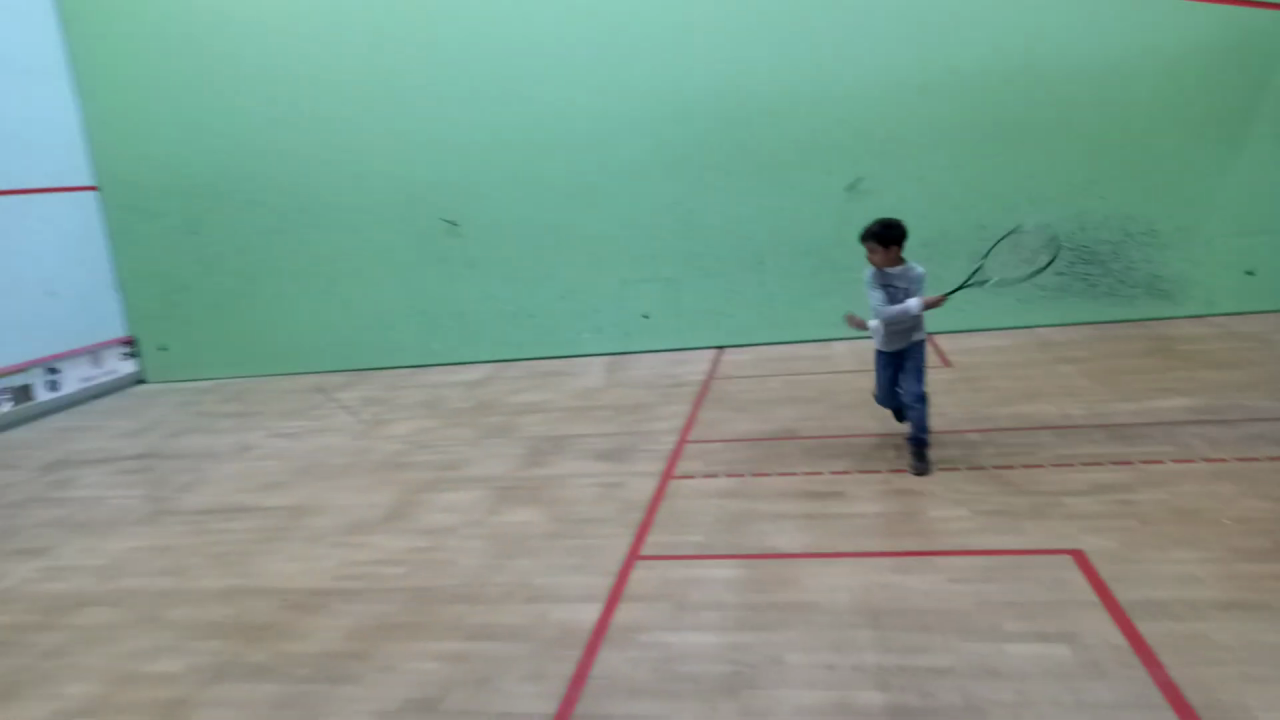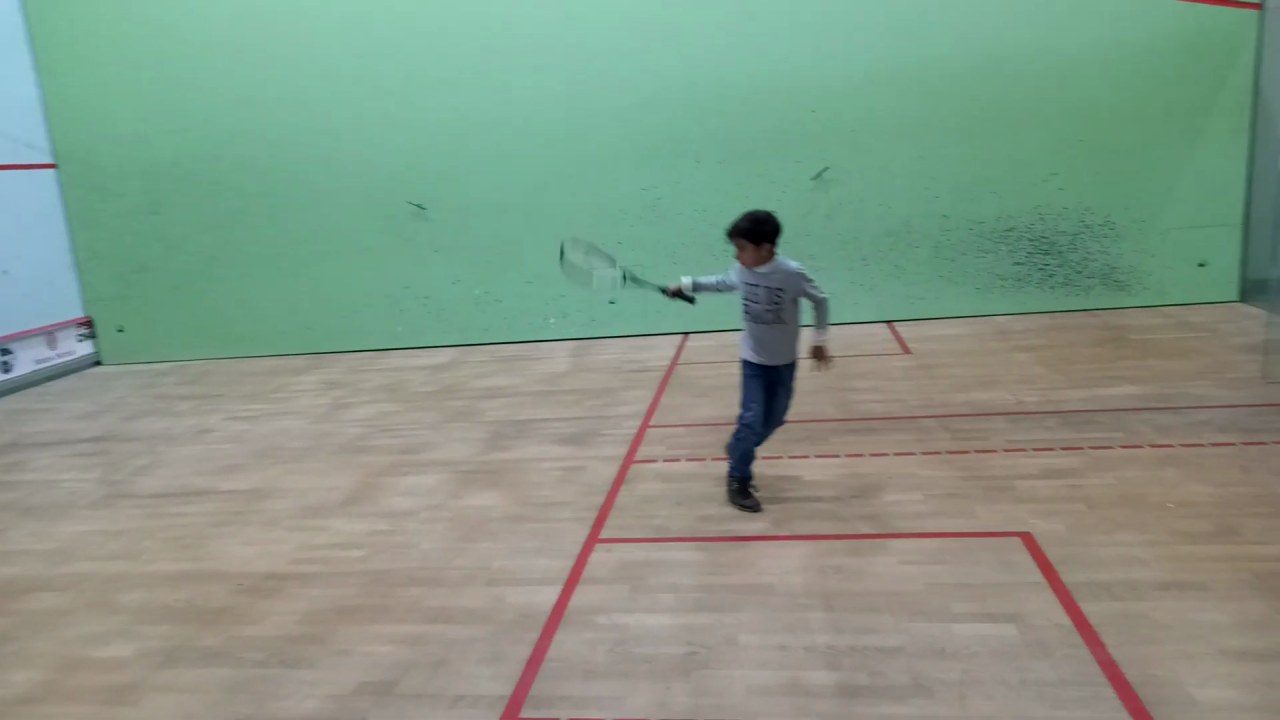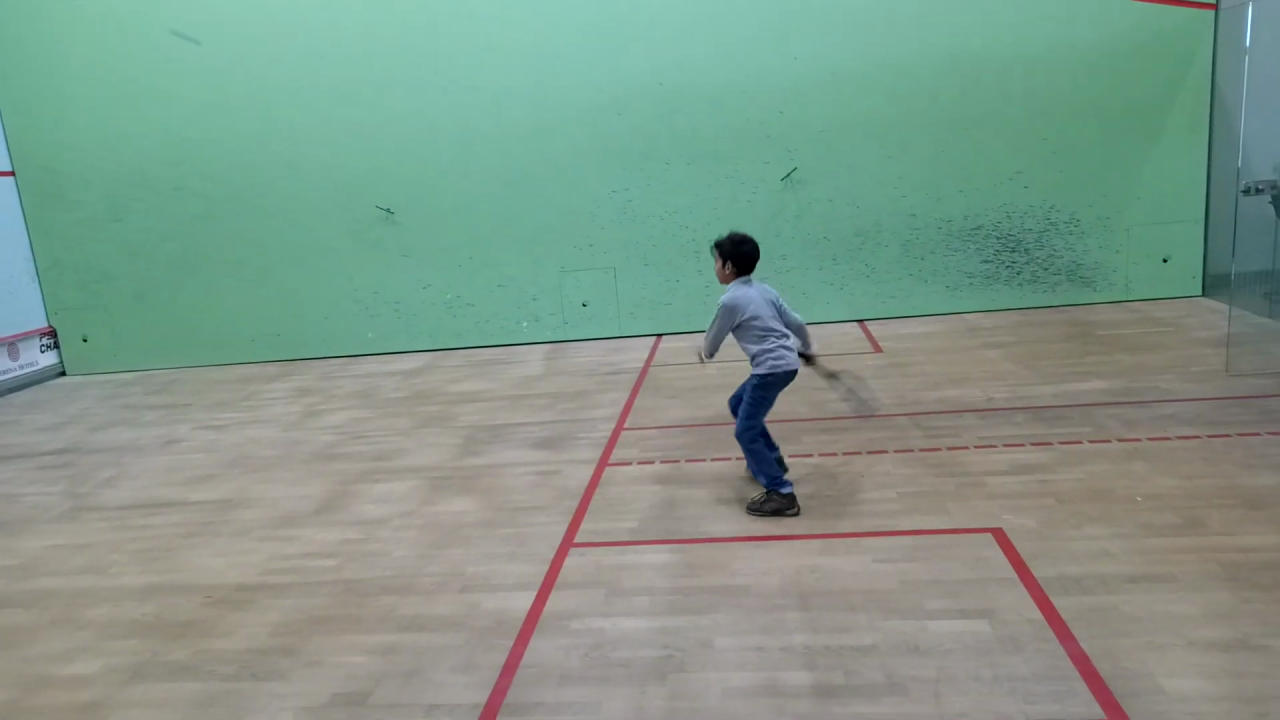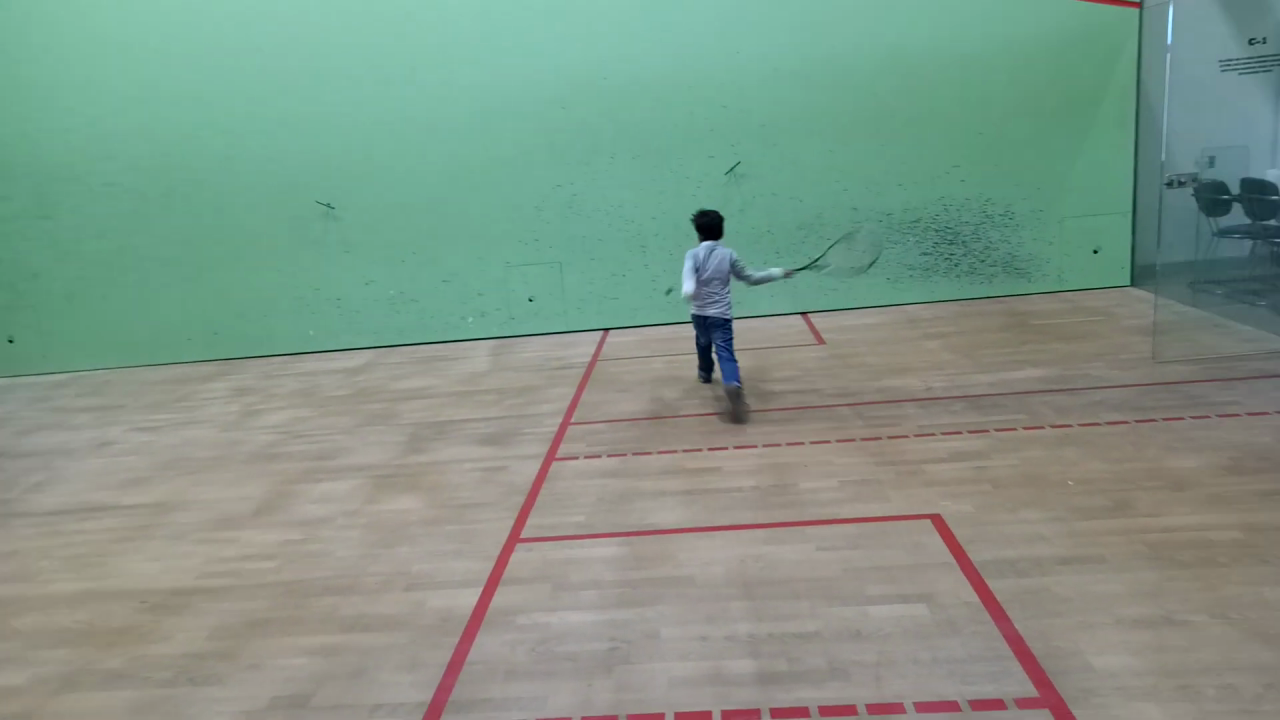
dt=0.7s
person 1, frame 1
left shoulder: (916, 274)
right shoulder: (872, 277)
left elbow: (906, 317)
right elbow: (888, 313)
left wrist: (870, 325)
right wrist: (922, 303)
left hip: (911, 345)
right hip: (884, 347)
left knee: (914, 395)
right knee: (884, 395)
left ankle: (918, 448)
right ankle: (899, 406)
person 1, frame 2
left shoulder: (792, 273)
right shoulder: (742, 270)
left elbow: (820, 300)
right elbow: (722, 282)
left wrist: (818, 340)
right wrist: (687, 284)
left hip: (784, 362)
right hip: (754, 360)
left knee: (774, 419)
right knee: (751, 420)
left ankle: (745, 453)
right ankle: (738, 481)
person 1, frame 3
left shoulder: (730, 302)
right shoulder: (764, 290)
left elbow: (714, 338)
right elbow: (795, 323)
left wrist: (706, 352)
right wrist: (806, 349)
left hip: (773, 370)
right hip: (784, 364)
left knee: (746, 430)
right knee: (737, 404)
left ankle: (781, 494)
right ankle: (772, 462)
person 1, frame 4
left shoulder: (693, 255)
right shoulder: (729, 255)
left elbow: (688, 279)
right elbow: (749, 278)
left wrist: (688, 294)
right wrist: (778, 273)
left hip: (699, 313)
right hip: (721, 315)
left knee: (703, 344)
right knee: (725, 355)
left ankle: (705, 372)
right ankle: (733, 386)
